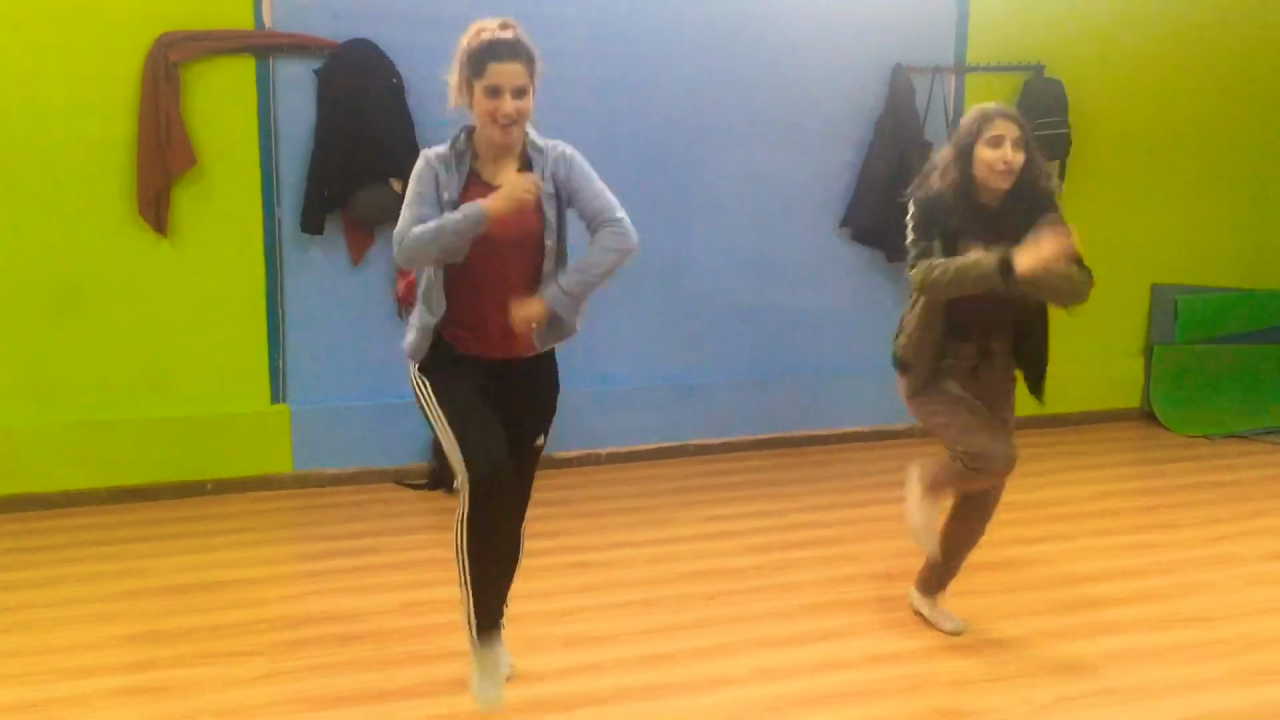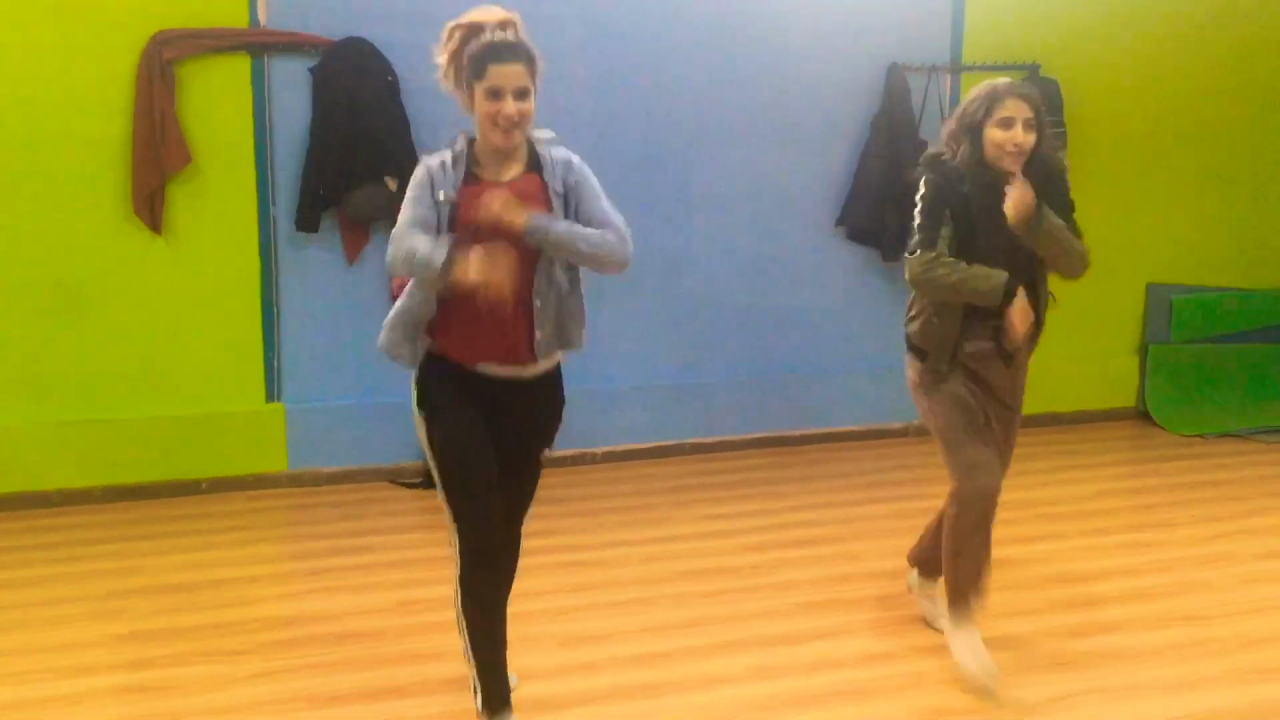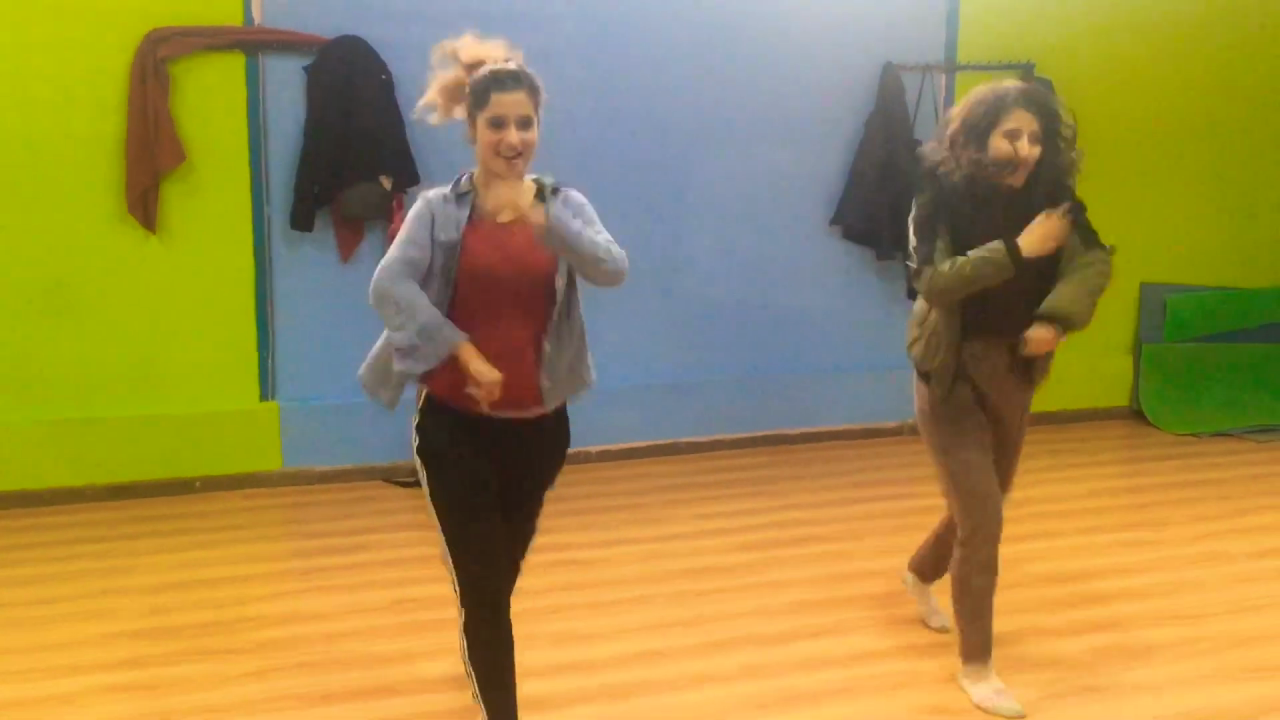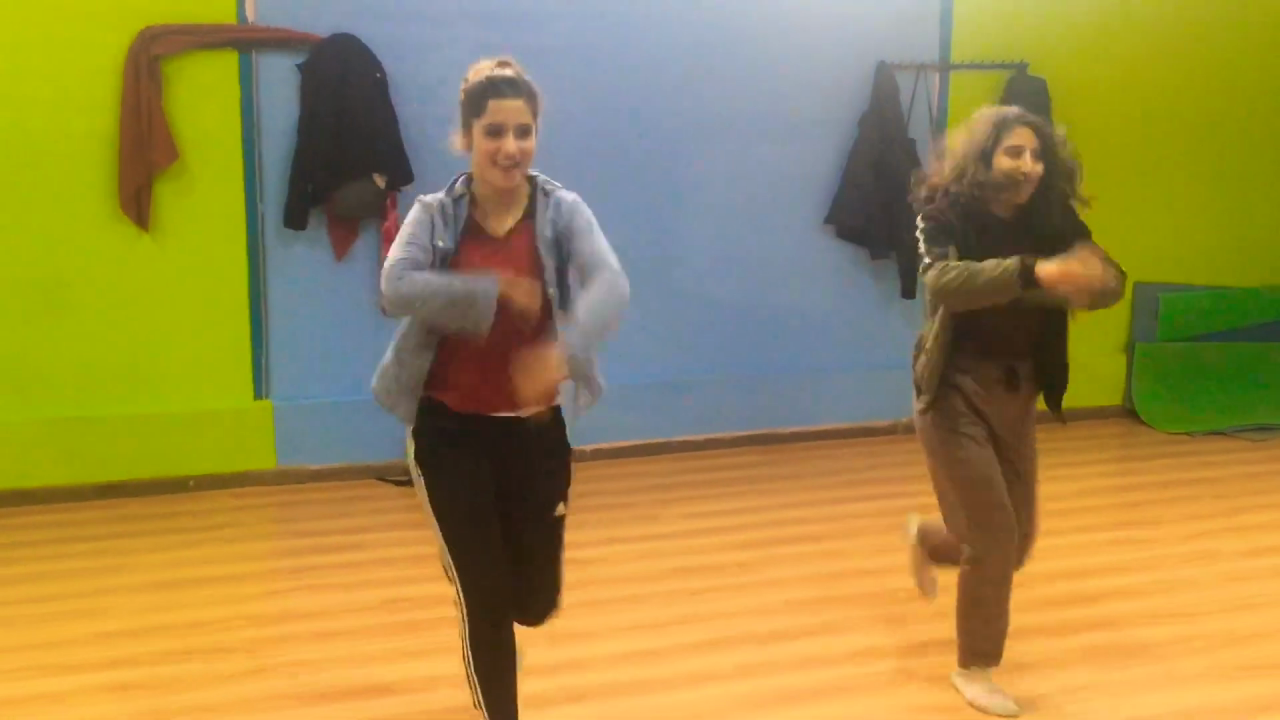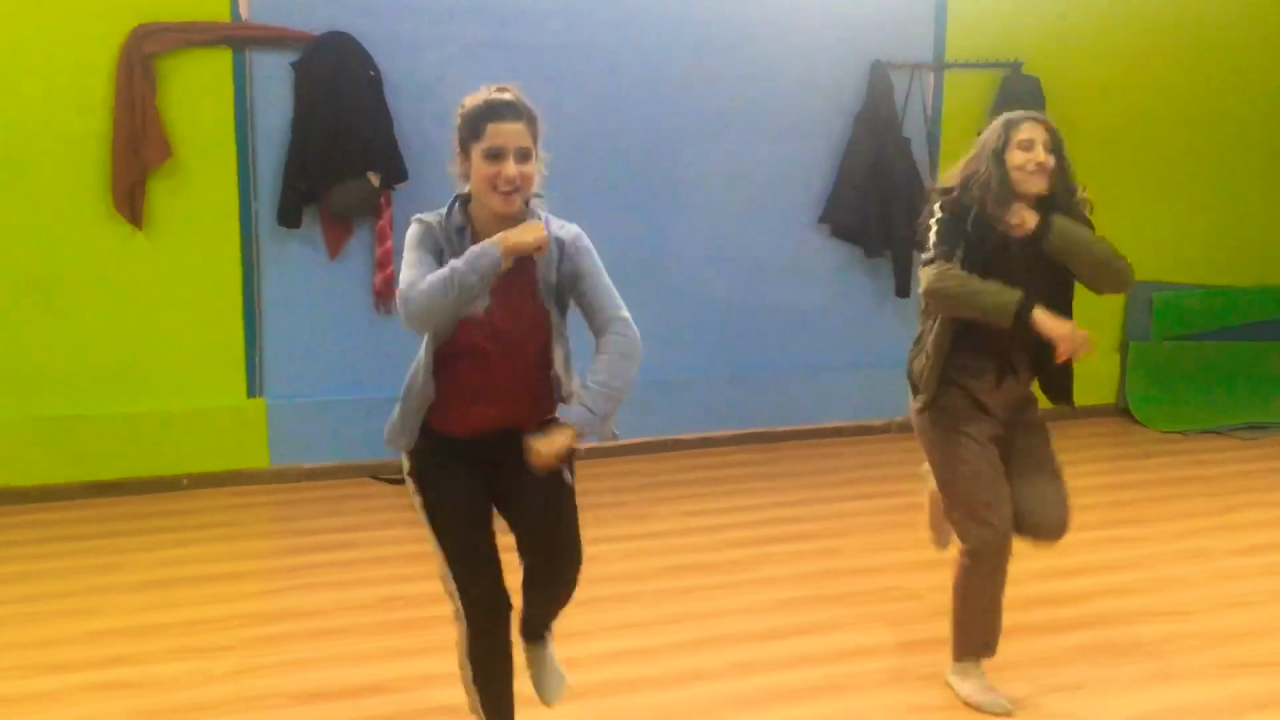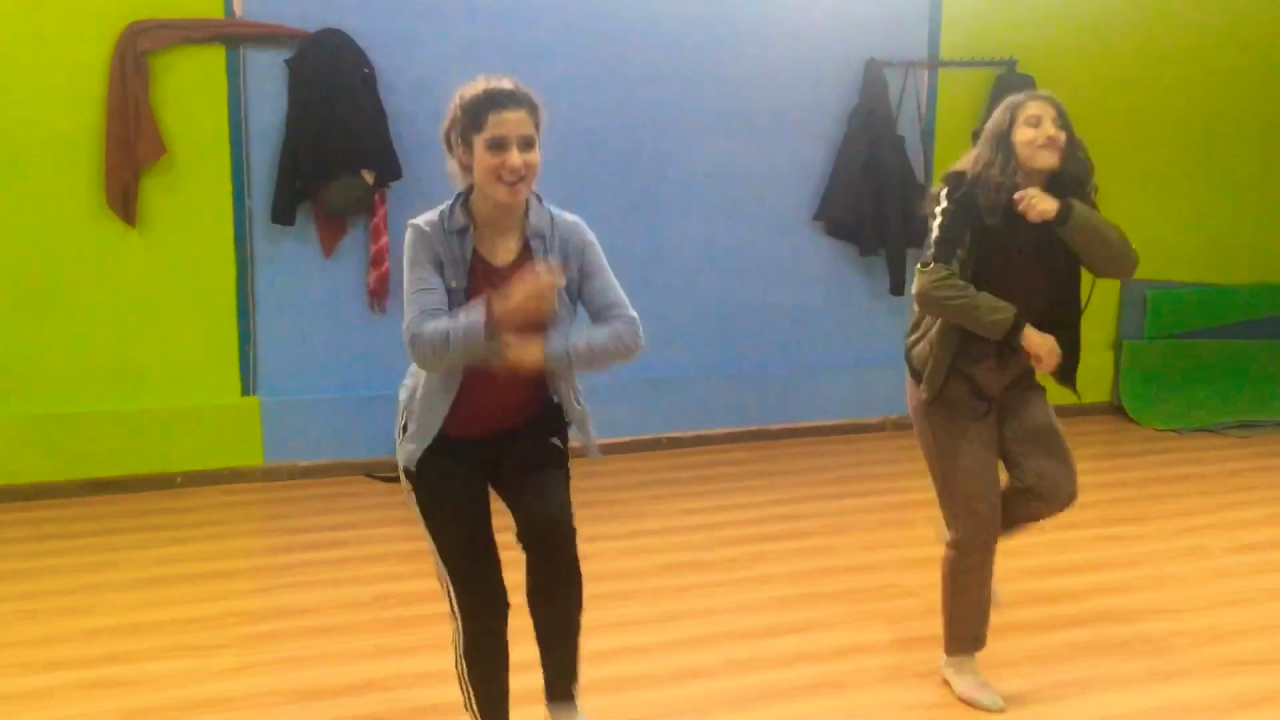
dt=0.1s
person 1, frame 1
left shoulder: (560, 163)
right shoulder: (437, 165)
left elbow: (620, 237)
right elbow: (409, 248)
left wrist: (550, 298)
right wrist: (486, 208)
left hip: (529, 365)
right hip: (451, 358)
left knee: (510, 511)
right knee: (485, 472)
left ankle: (490, 626)
right ankle: (482, 643)
person 1, frame 2
left shoulder: (562, 169)
right shoulder: (437, 173)
left elbow: (615, 253)
right elbow: (405, 251)
left wrist: (531, 222)
right wrist: (460, 261)
left hip: (534, 385)
right hip: (455, 383)
left knee: (508, 527)
right knee: (479, 542)
left ankle: (488, 637)
person 1, frame 3
left shoulder: (562, 206)
right shoulder: (437, 209)
left elbow: (612, 268)
right elbow: (388, 286)
left wrist: (542, 222)
right wrist: (462, 353)
left hip: (538, 422)
right hip: (454, 421)
left knee: (506, 559)
right knee: (479, 585)
left ankle: (485, 653)
person 1, frame 4
left shoulder: (562, 210)
right shoulder: (433, 213)
left elbow: (611, 287)
right elbow: (396, 293)
left wrist: (563, 350)
right wrist: (492, 295)
left hip: (531, 425)
right hip: (448, 426)
left knee: (538, 594)
right knee: (484, 596)
left ankle: (510, 609)
person 1, frame 5
left shoulder: (565, 243)
right shoulder: (430, 233)
left elbow: (623, 338)
right elbow: (419, 311)
left wrist: (573, 425)
right wrist: (499, 248)
left hip: (532, 436)
right hip: (446, 442)
left knee: (557, 553)
right knee: (480, 603)
left ankle: (536, 634)
person 1, frame 6
left shoulder: (568, 234)
right shoulder: (428, 237)
left elbow: (628, 335)
right elbow: (423, 340)
left wrist: (549, 349)
right wrist: (500, 312)
left hip: (533, 422)
right hip: (445, 433)
left knee: (553, 535)
right knee: (478, 601)
person 2, frame 1
left shoulder: (1035, 214)
right shoulder: (933, 205)
left elbow: (1078, 286)
right elbow: (924, 278)
left wrist: (1039, 270)
right wrist: (1011, 266)
left hip: (995, 371)
right hip: (934, 369)
left knee: (981, 501)
right knee: (993, 457)
left ankle: (927, 592)
right ankle: (929, 480)
person 2, frame 2
left shoulder: (1043, 186)
right shoulder: (943, 181)
left elbow: (1073, 260)
right elbow: (923, 270)
left wrist: (1030, 213)
right wrist: (1007, 287)
left hip: (1004, 357)
right hip: (945, 356)
left knee: (979, 489)
right knee: (978, 483)
left ankle: (923, 578)
right ankle: (960, 616)
person 2, frame 3
left shoulder: (1052, 195)
right shoulder: (942, 192)
left elbow: (1094, 262)
right elbow: (932, 282)
left wrist: (1060, 318)
right wrist: (1017, 251)
left hip: (1015, 372)
right hip: (952, 375)
left knee: (979, 508)
right knee: (982, 518)
left ankle: (920, 577)
right ankle: (976, 667)
person 2, frame 4
left shoulder: (1054, 220)
right shoulder: (944, 212)
left elbow: (1110, 283)
right elbow: (944, 283)
left wrist: (1078, 281)
right wrist: (1033, 274)
left hip: (1016, 398)
right hip: (953, 396)
left knee: (1013, 544)
right knee: (991, 541)
left ankle: (929, 540)
right ankle: (974, 670)
person 2, frame 5
left shoulder: (1059, 221)
right shoulder: (956, 212)
left elbow: (1114, 272)
right elbow: (938, 284)
left wrist: (1047, 229)
right wrist: (1034, 315)
left hip: (1014, 392)
right hip: (952, 394)
left knee: (1047, 518)
right knee: (989, 535)
left ankle: (950, 491)
right ankle: (967, 666)
person 2, frame 6
left shoulder: (1063, 201)
right shoulder: (966, 196)
left elbow: (1121, 262)
right elbow: (932, 285)
left wrist: (1063, 212)
right wrist: (1018, 327)
left hip: (1014, 374)
right hip: (948, 376)
left knee: (1054, 487)
right knee: (976, 524)
left ankle: (978, 495)
right ankle: (960, 660)
